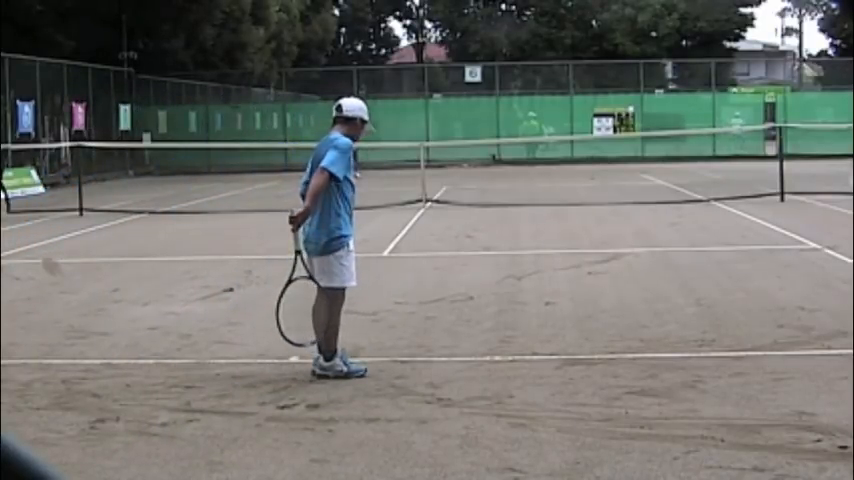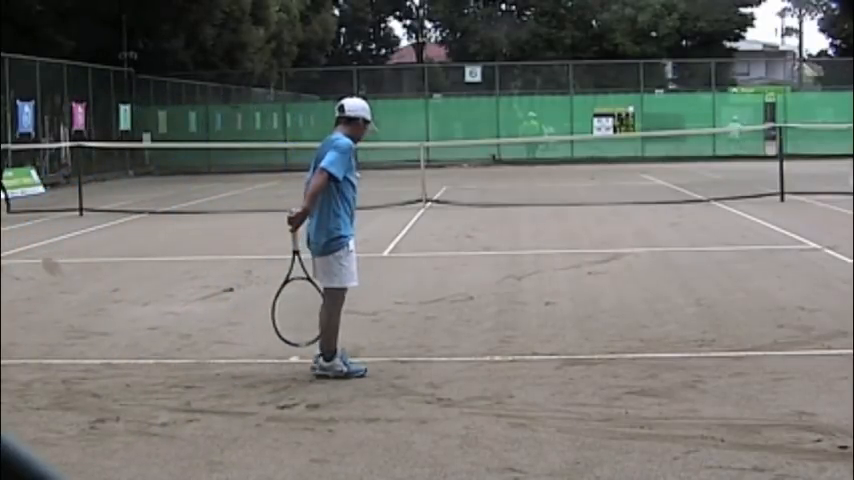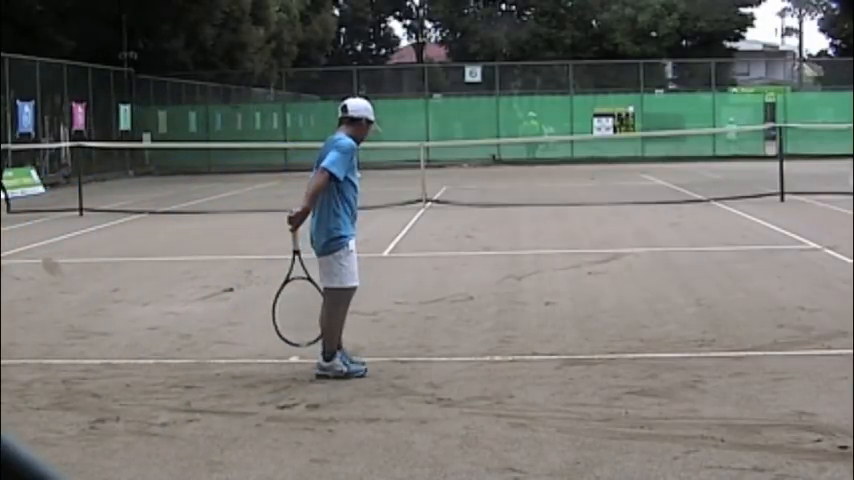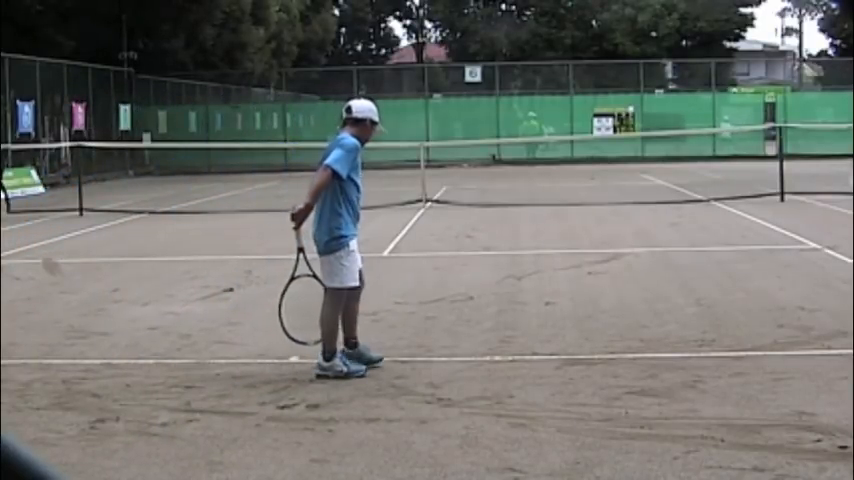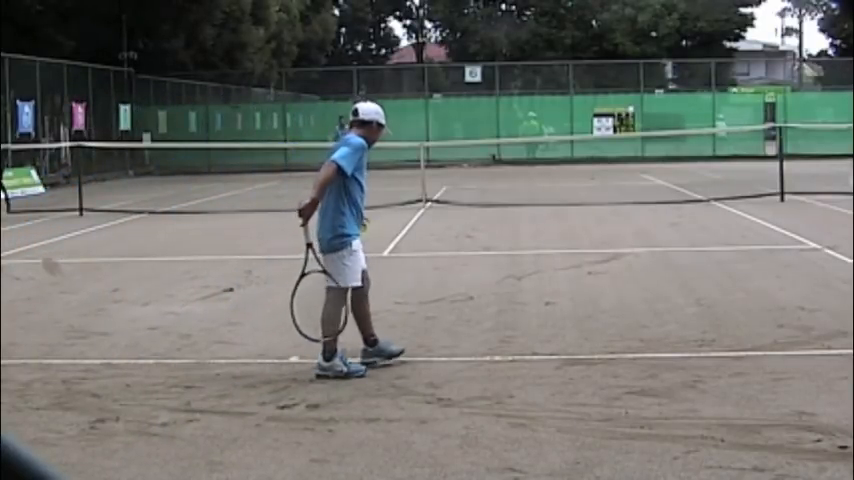
dt=0.1s
person 1, frame 1
left shoulder: (322, 146)
right shoulder: (343, 144)
left elbow: (305, 188)
right elbow: (321, 176)
right wrist: (307, 209)
left hip: (316, 233)
right hip: (335, 234)
left knee: (325, 295)
right knee: (334, 296)
left ankle: (325, 355)
right ankle: (330, 361)
person 1, frame 2
left shoulder: (329, 145)
right shoulder: (344, 145)
left elbow: (312, 181)
right elbow: (321, 177)
right wrist: (305, 210)
left hip: (325, 232)
right hip: (336, 234)
left knee: (333, 294)
right knee: (335, 296)
left ankle: (326, 354)
right ankle: (329, 361)
person 1, frame 3
left shoulder: (333, 144)
right shoulder: (346, 145)
left elbow: (319, 181)
right elbow: (321, 177)
right wrist: (305, 209)
left hip: (330, 231)
right hip: (337, 234)
left knee: (342, 291)
right knee: (336, 295)
left ankle: (335, 351)
right ankle: (329, 360)
person 1, frame 4
left shoulder: (341, 144)
right shoulder: (349, 144)
left elbow: (326, 178)
right elbow: (324, 174)
right wrist: (307, 207)
left hip: (338, 232)
right hip: (338, 234)
left knee: (355, 285)
right knee: (337, 294)
left ankle: (352, 347)
right ankle: (329, 361)
person 1, frame 5
left shoulder: (347, 144)
right shoulder: (356, 143)
right elbow: (329, 169)
right wrist: (313, 200)
left hip: (344, 231)
right hip: (341, 233)
left knee: (361, 286)
right knee: (338, 293)
left ankle: (372, 346)
right ankle: (329, 360)
